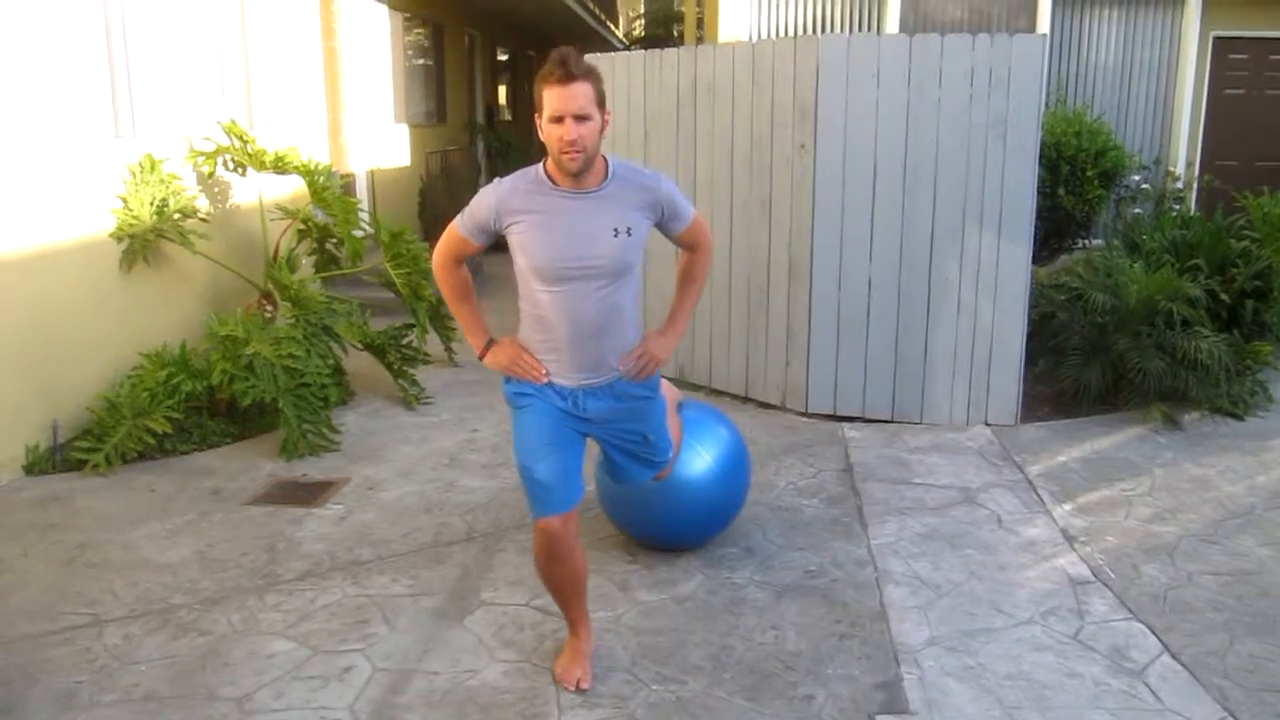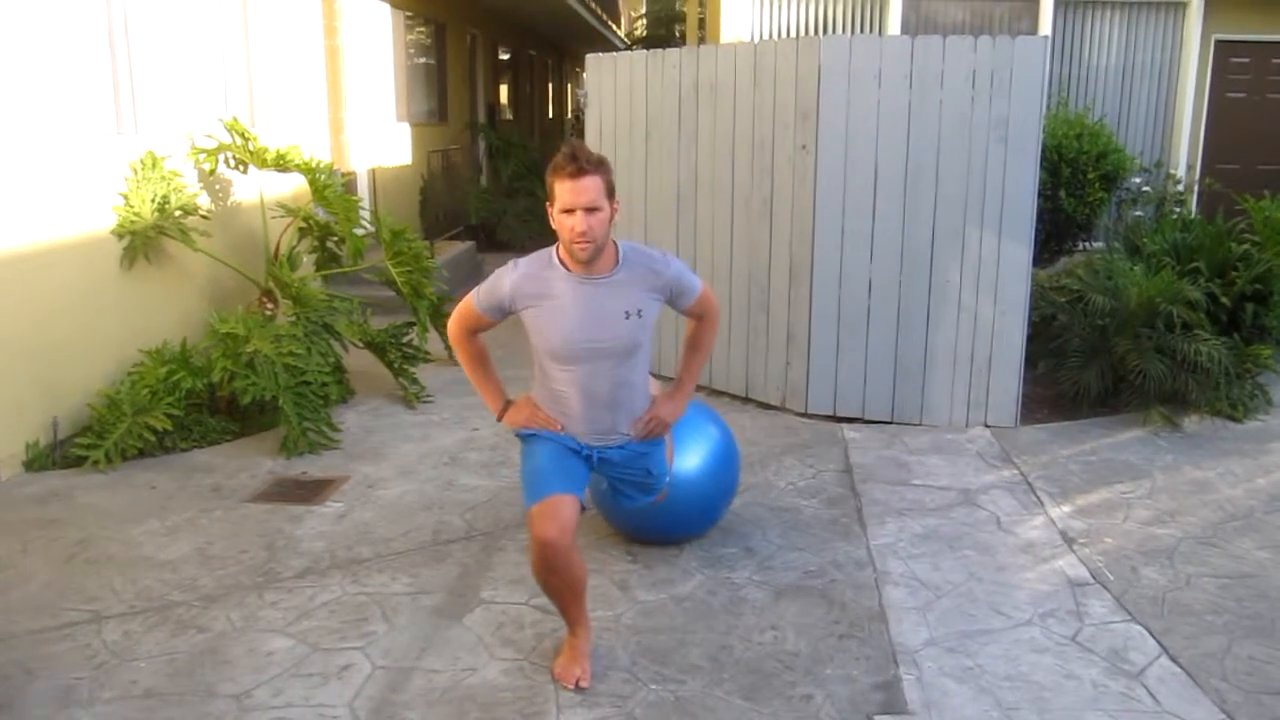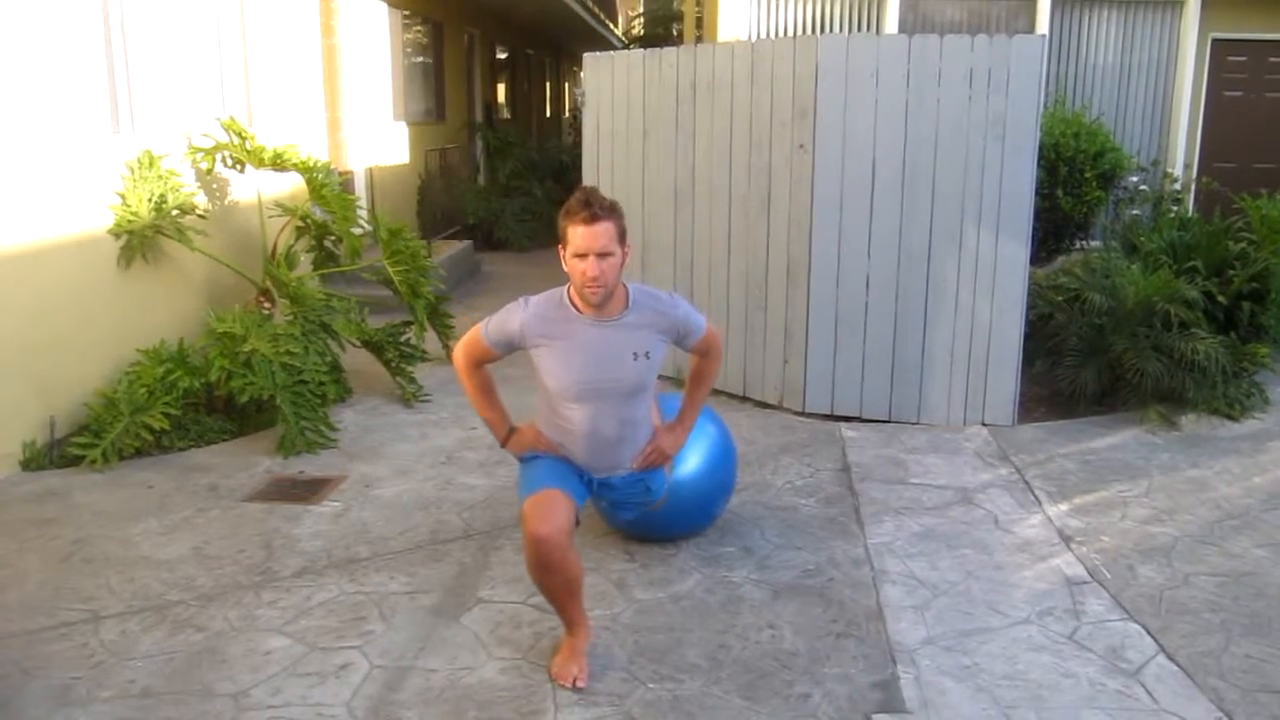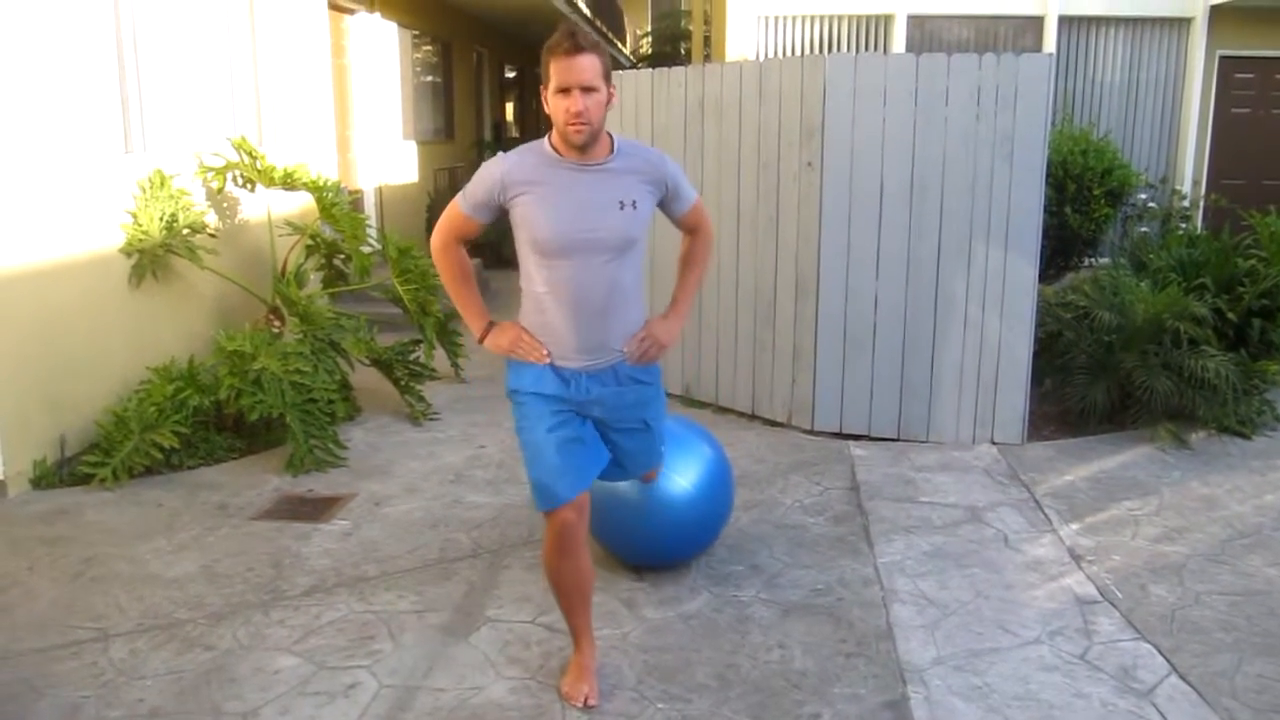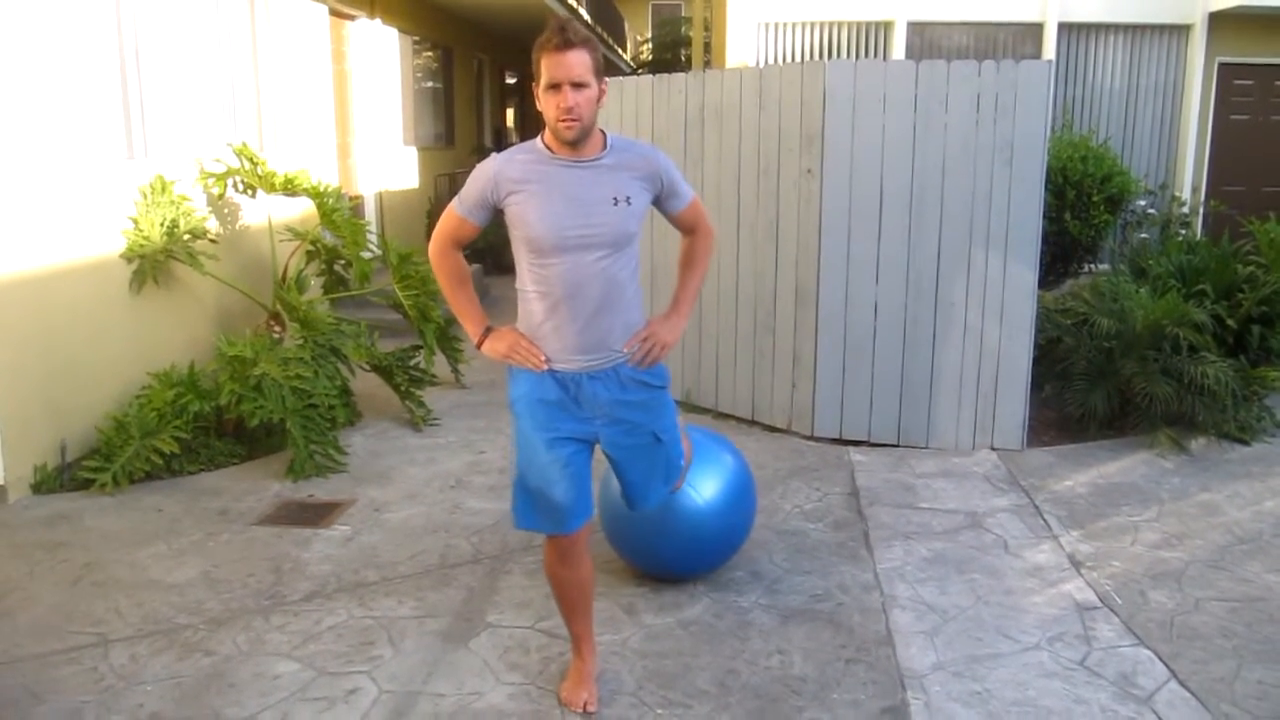
dt=1s
person 1, frame 1
left shoulder: (648, 190)
right shoulder: (505, 199)
left elbow: (699, 246)
right elbow: (446, 260)
left wrist: (672, 332)
right wrist: (485, 344)
left hip: (624, 381)
right hip: (542, 389)
left knee: (655, 472)
right knee: (554, 526)
left ankle: (664, 397)
right ankle: (579, 634)
person 1, frame 2
left shoulder: (657, 271)
right shoulder: (520, 280)
left elbow: (707, 314)
right elbow: (461, 329)
left wrist: (678, 396)
right wrist: (503, 405)
left hip: (633, 431)
right hip: (556, 434)
left knee: (652, 496)
right knee: (550, 536)
right ankle: (578, 633)
person 1, frame 3
left shoulder: (665, 312)
right shoulder: (530, 317)
left elbow: (711, 349)
right elbow: (465, 357)
left wrist: (681, 428)
right wrist: (507, 433)
left hip: (634, 461)
right hip: (556, 457)
left knee: (648, 510)
right knee: (543, 535)
right ankle: (576, 631)
person 1, frame 4
left shoulder: (651, 167)
right shoulder: (508, 173)
left elbow: (700, 231)
right elbow: (445, 242)
left wrist: (676, 316)
right wrist: (485, 329)
left hip: (627, 369)
right hip: (544, 376)
left knee: (644, 472)
right knee: (566, 517)
left ankle: (621, 448)
right ankle: (583, 651)
person 1, frame 5
left shoulder: (645, 165)
right shoulder: (502, 174)
left elbow: (699, 231)
right elbow: (443, 247)
left wrist: (677, 317)
right wrist: (482, 333)
left hip: (630, 370)
right hip: (544, 382)
left knee: (665, 486)
right knee: (565, 532)
left ankle: (669, 427)
right ankle: (583, 655)
